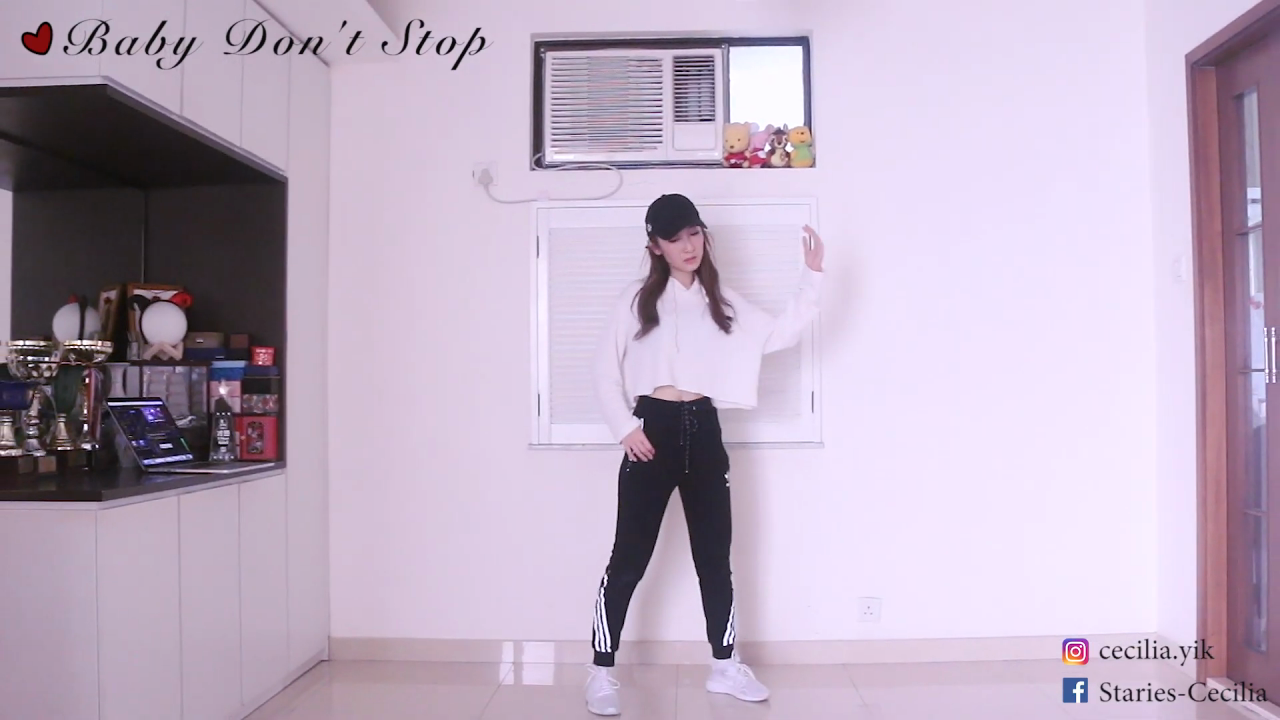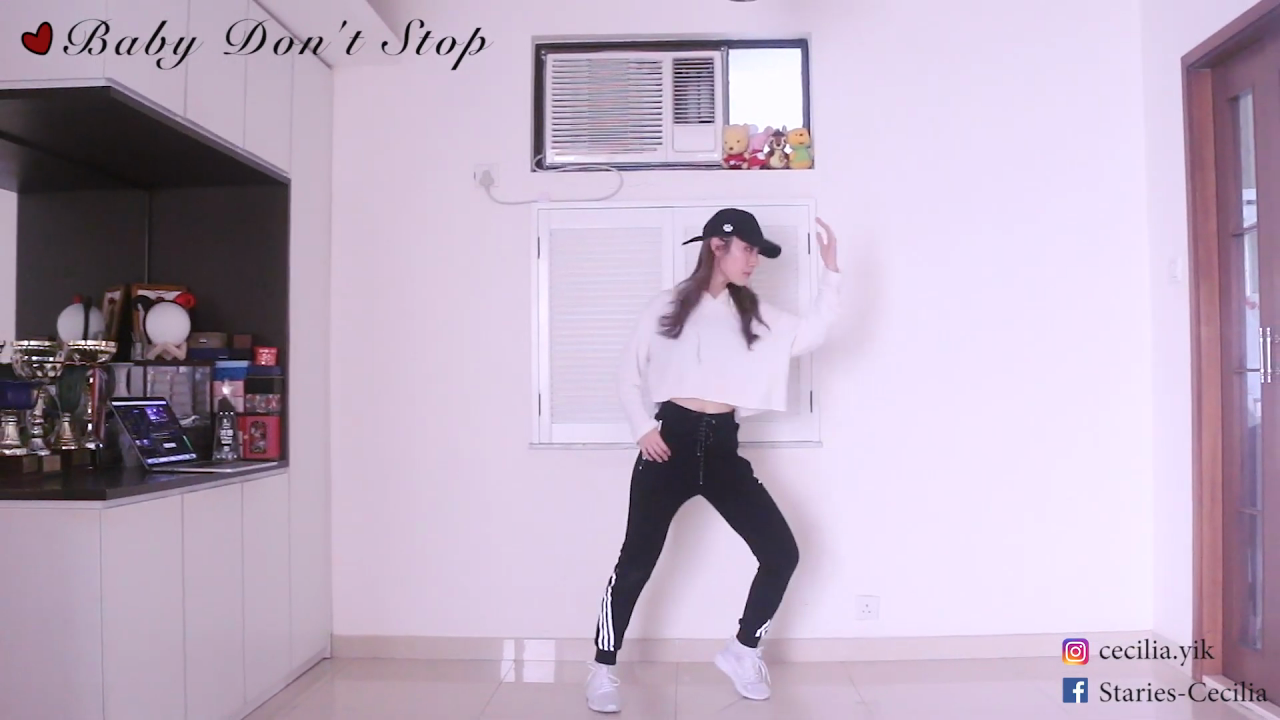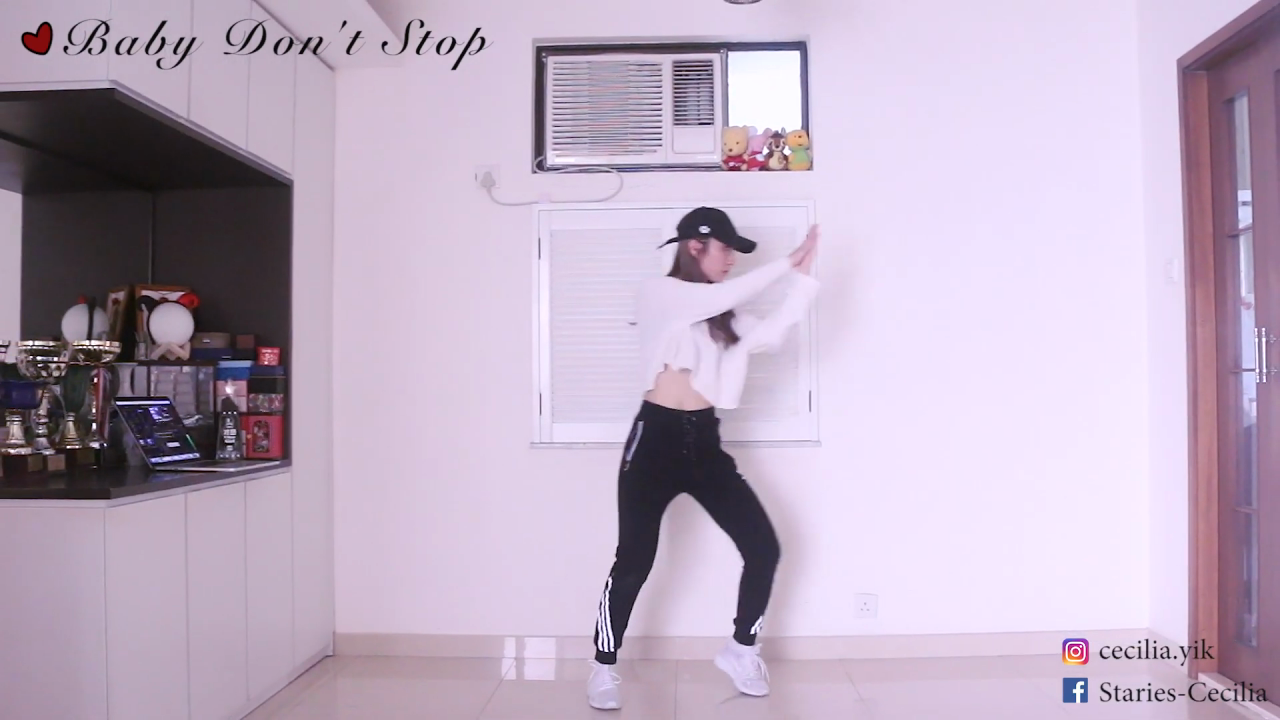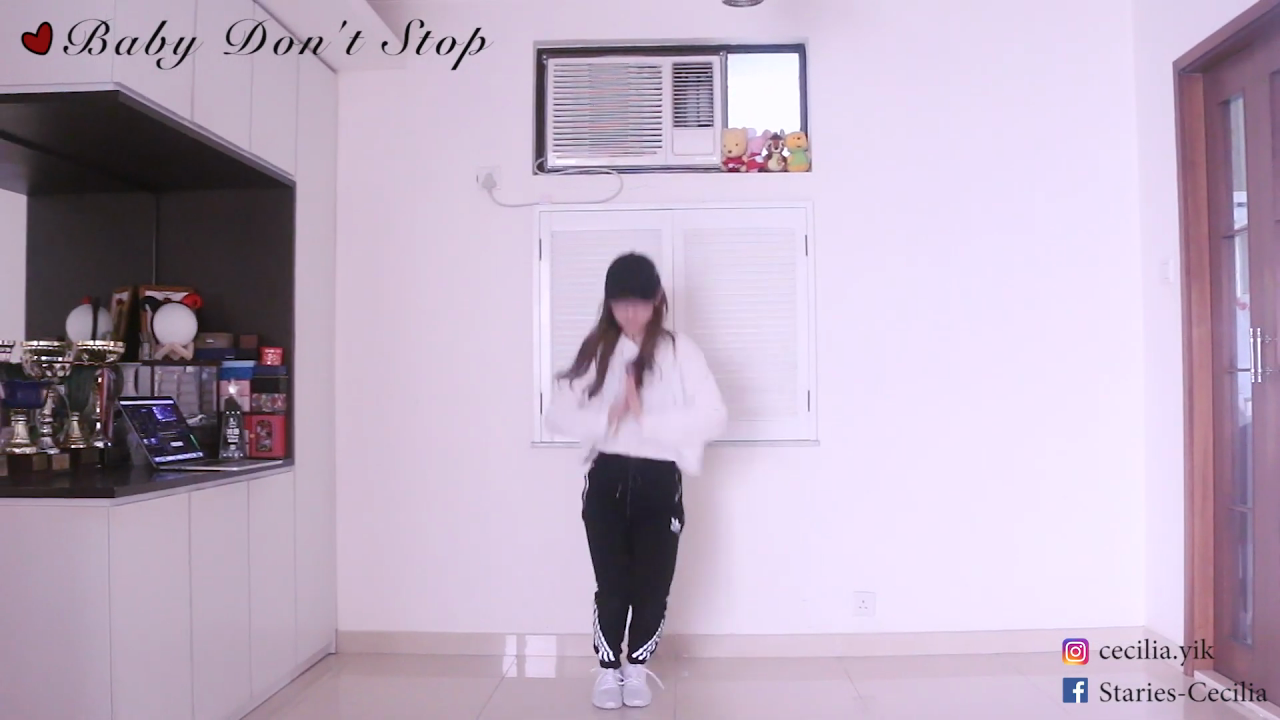
dt=0.5s
person 1, frame 1
left shoulder: (723, 301)
right shoulder: (636, 299)
left elbow: (780, 334)
right elbow: (605, 368)
left wrist: (812, 275)
right wrist: (624, 426)
left hip: (703, 433)
right hip: (653, 430)
left knee: (714, 558)
right knee: (629, 559)
left ankle: (725, 665)
right ankle: (602, 671)
person 1, frame 2
left shoulder: (754, 313)
right shoulder: (670, 306)
left elbow: (810, 334)
right elbow: (630, 371)
left wrist: (830, 273)
right wrist: (643, 427)
left hip: (722, 447)
right hip: (672, 441)
left knee: (781, 552)
right knee: (636, 561)
left ankle: (742, 650)
right ankle: (603, 670)
person 1, frame 3
left shoulder: (723, 310)
right shoulder: (660, 292)
left elbow: (767, 335)
right elbow: (720, 295)
left wrist: (802, 278)
right wrist: (782, 266)
left hip: (704, 439)
right hip: (655, 435)
left knee: (764, 547)
right knee: (634, 560)
left ankle: (742, 650)
right ankle: (604, 668)
person 1, frame 4
left shoulder: (682, 352)
right shoulder: (595, 352)
left elbow: (713, 419)
right elbow: (559, 416)
left wrist: (649, 417)
right wrist: (607, 419)
left hip: (658, 485)
right hip: (606, 481)
left knee: (652, 595)
right knee: (613, 591)
left ankle: (637, 665)
right ankle: (609, 668)
